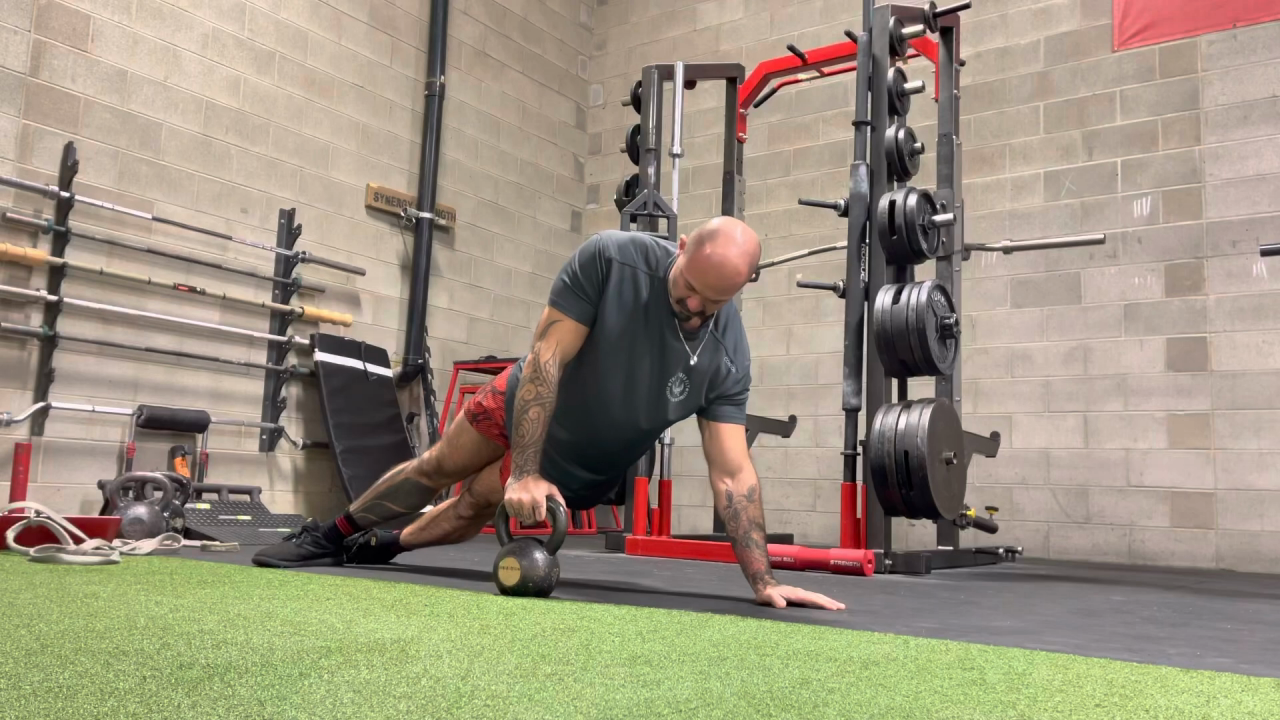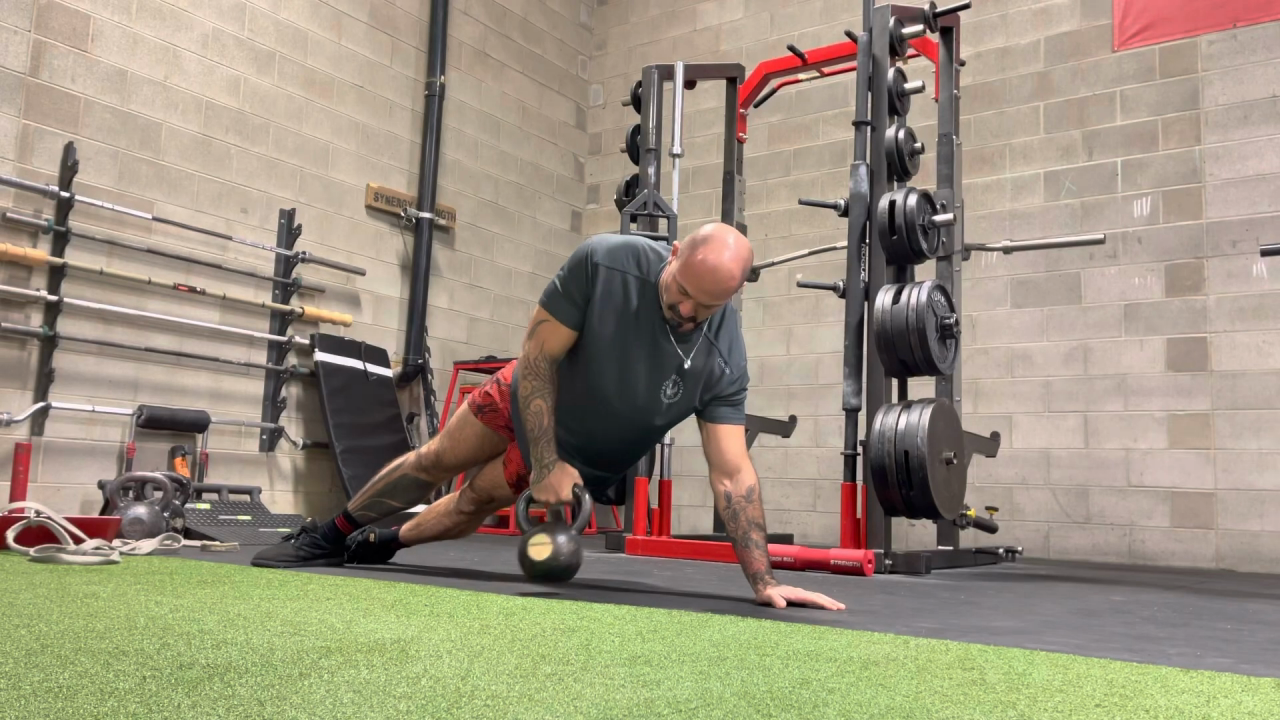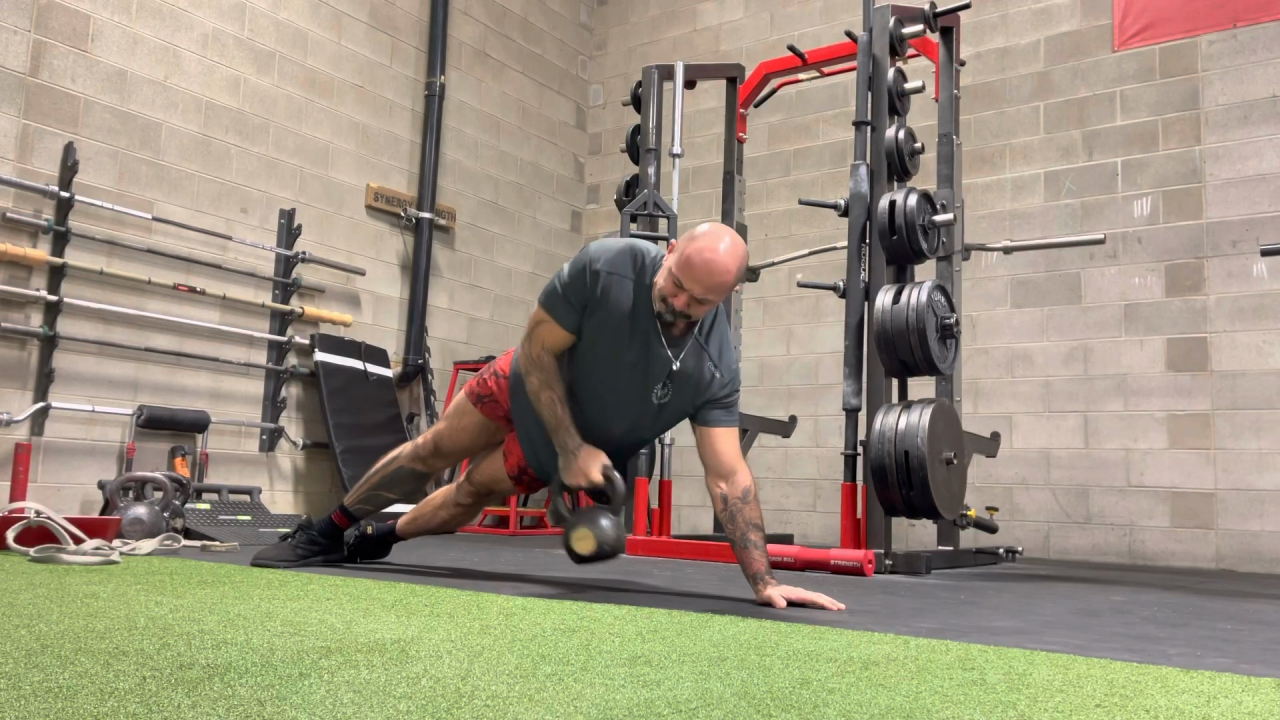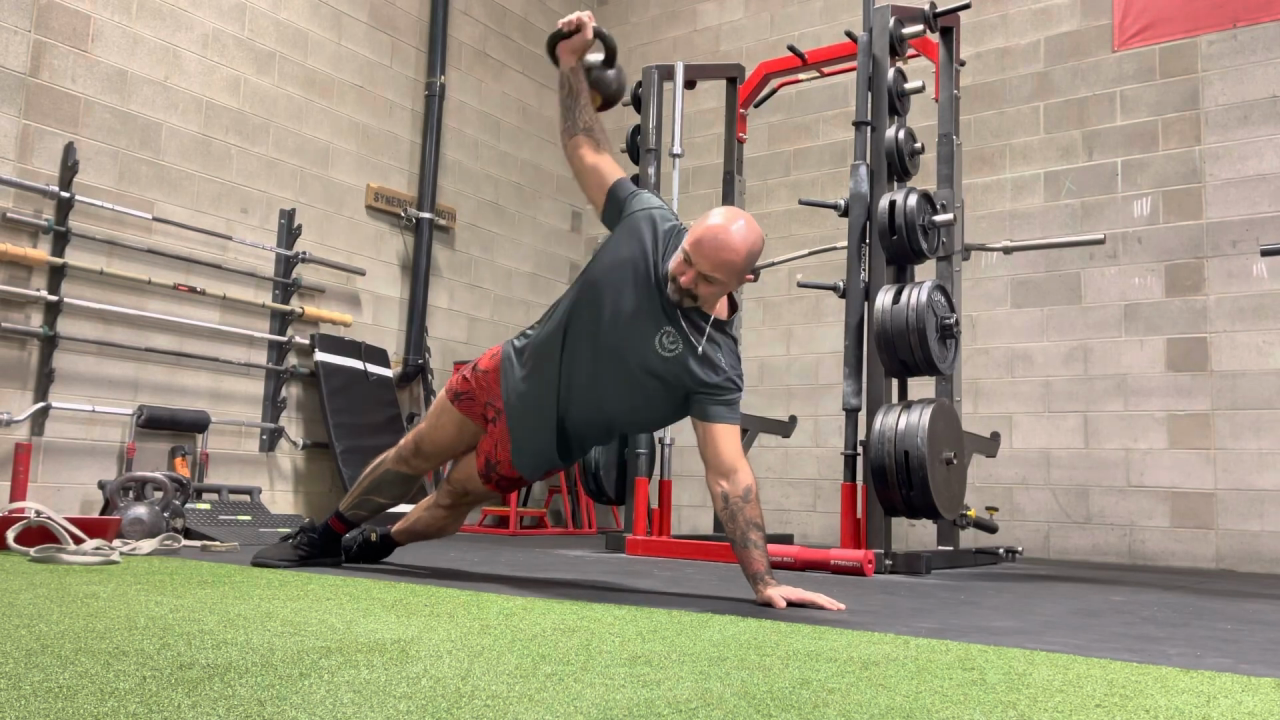
dt=0.7s
person 1, frame 1
left shoulder: (727, 357)
right shoulder: (610, 259)
left elbow: (731, 473)
right elbow: (547, 357)
left wrist: (763, 580)
right wrist: (523, 472)
left hip: (580, 466)
right hip: (523, 405)
left knee: (474, 508)
right knee: (437, 470)
left ankle: (378, 546)
right ankle: (333, 535)
person 1, frame 2
left shoulder: (723, 359)
right shoulder: (604, 261)
left elbow: (731, 473)
right elbow: (538, 355)
left wrist: (763, 579)
right wrist: (548, 464)
left hip: (589, 452)
right hip: (528, 398)
left knee: (478, 500)
right knee: (435, 463)
left ankle: (380, 543)
right ankle: (332, 535)
person 1, frame 3
left shoulder: (713, 365)
right shoulder: (606, 265)
left elbow: (727, 475)
right elbow: (537, 348)
left wrist: (763, 580)
right wrist: (572, 448)
right hip: (525, 385)
left knee: (475, 491)
right knee: (432, 451)
left ankle: (376, 539)
right ankle: (329, 532)
person 1, frame 4
left shoulder: (713, 362)
right shoulder: (650, 224)
left elbow: (728, 475)
right elbow: (585, 149)
left wrist: (764, 582)
right wrist: (572, 66)
left hip: (535, 436)
right hip: (511, 373)
left knee: (456, 497)
right knee: (416, 455)
left ankle: (370, 547)
right ankle: (326, 537)
